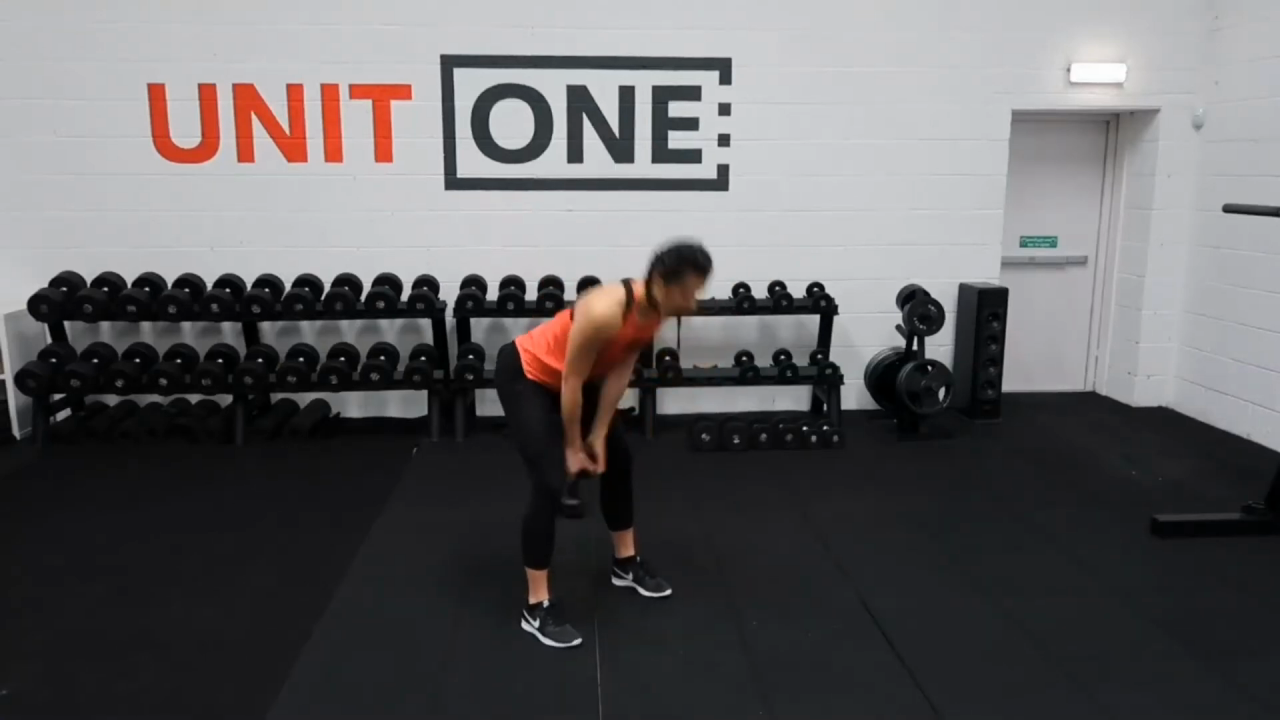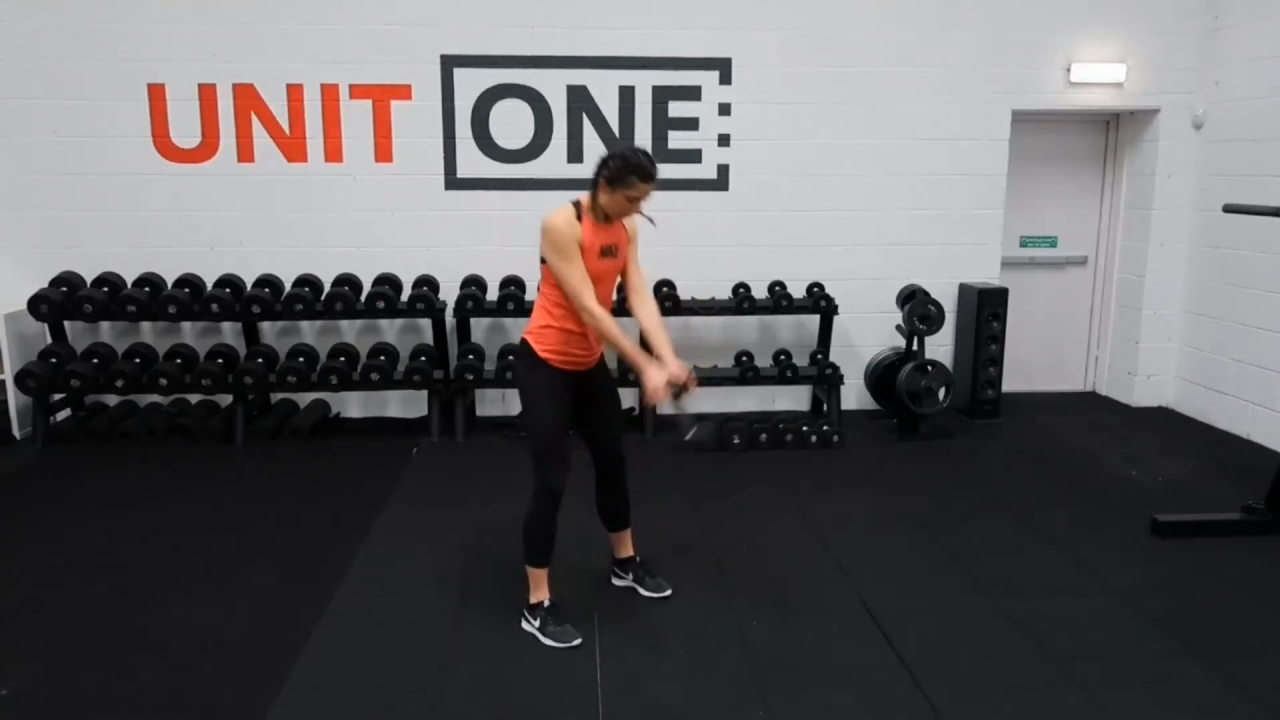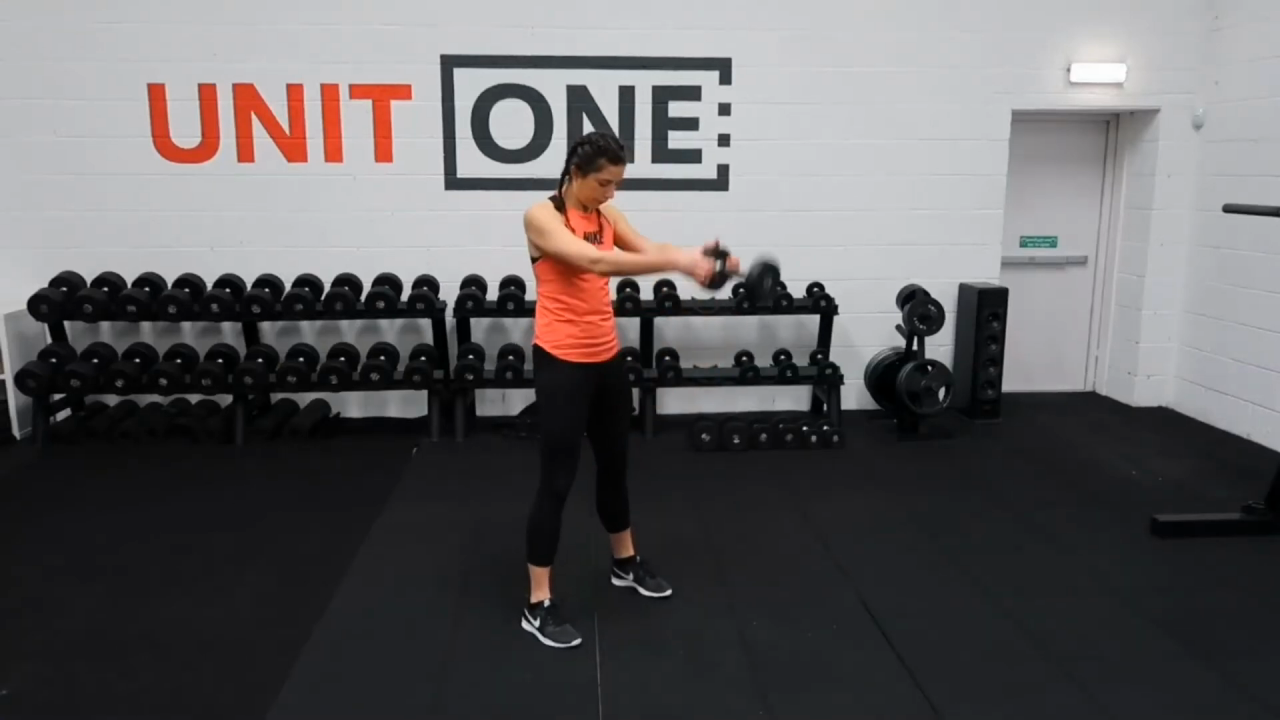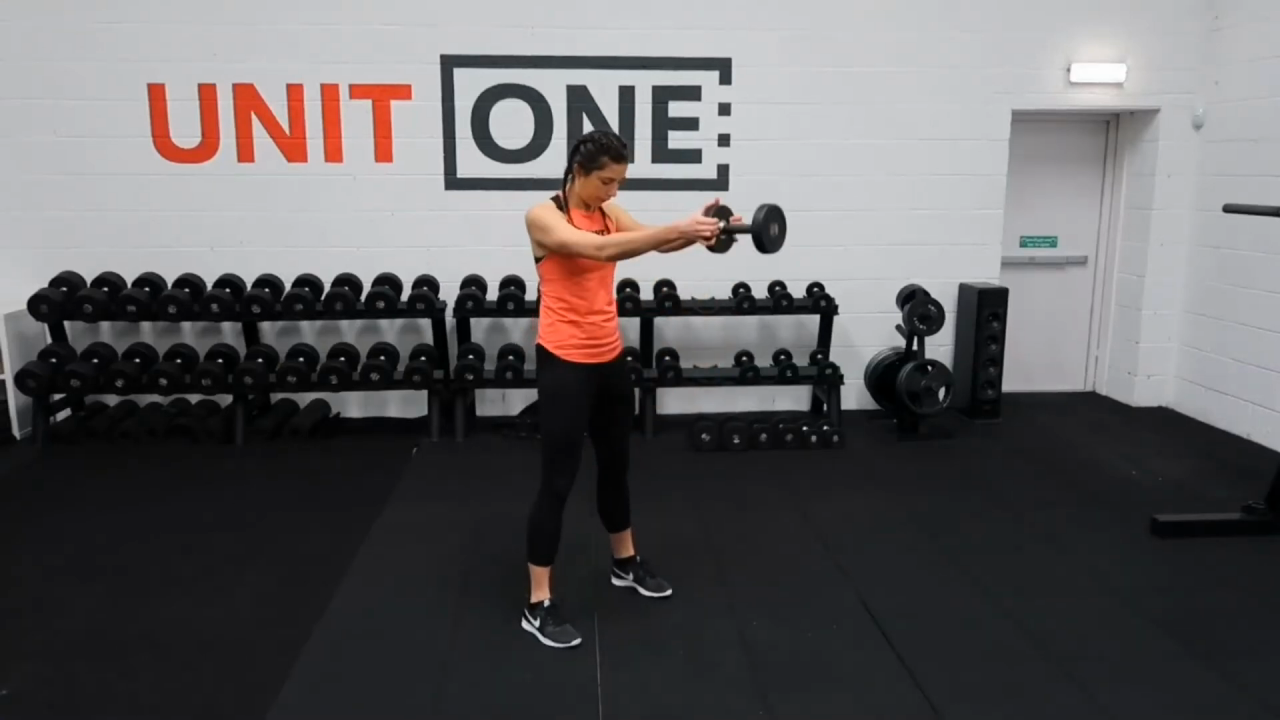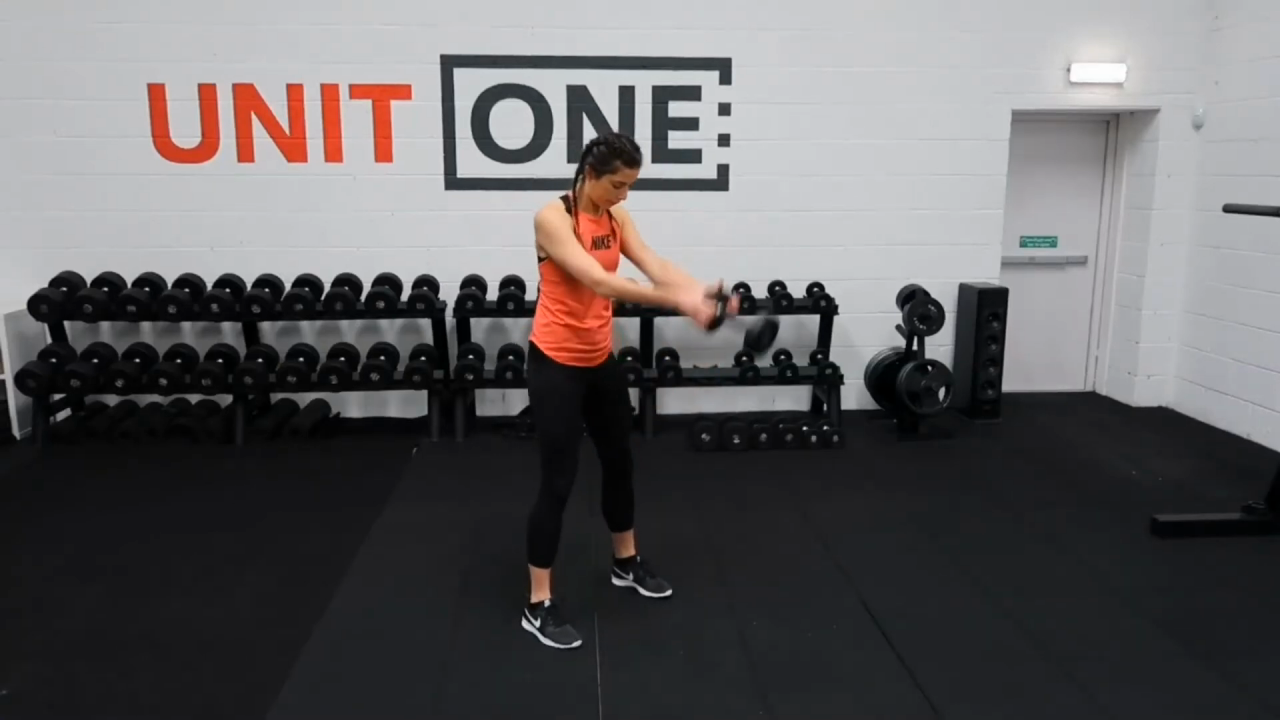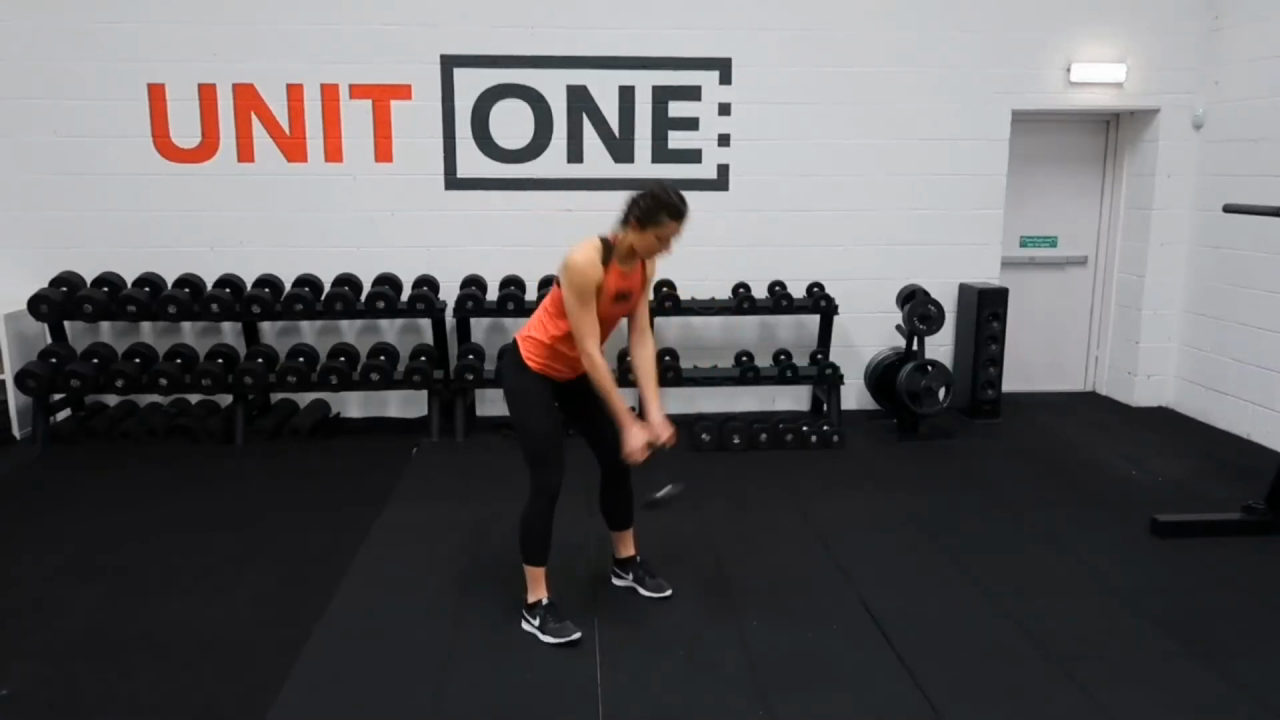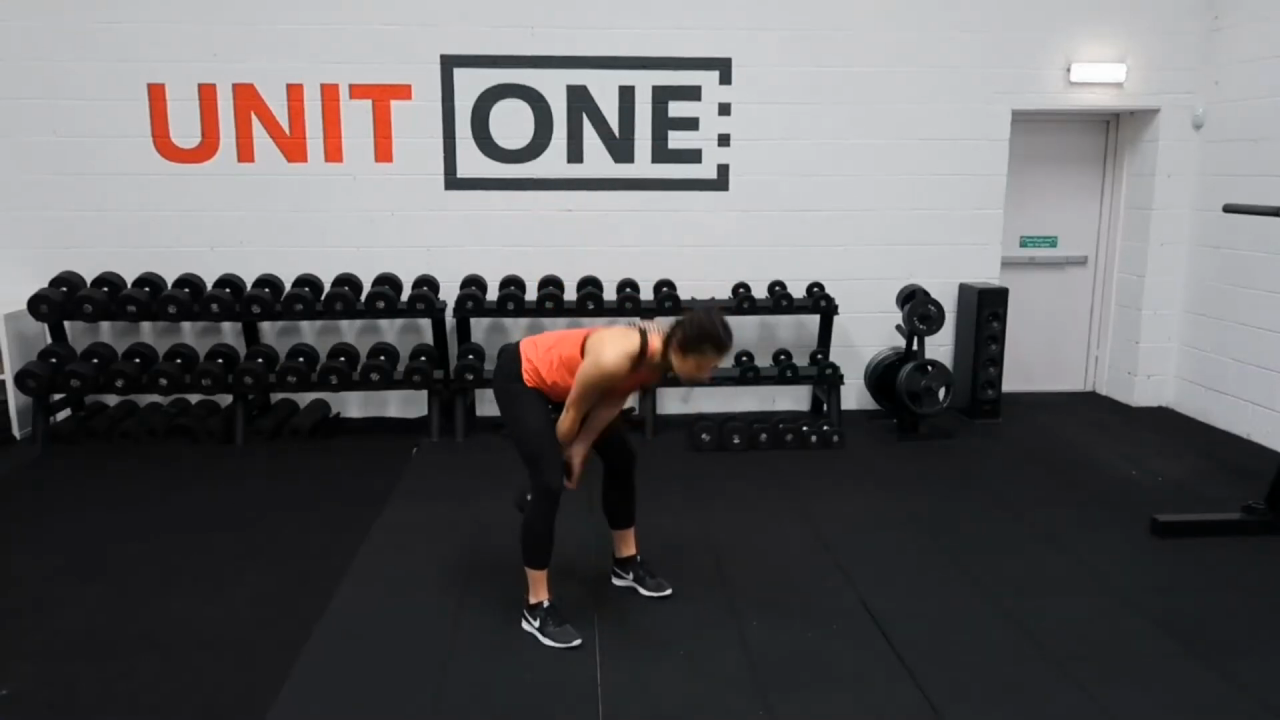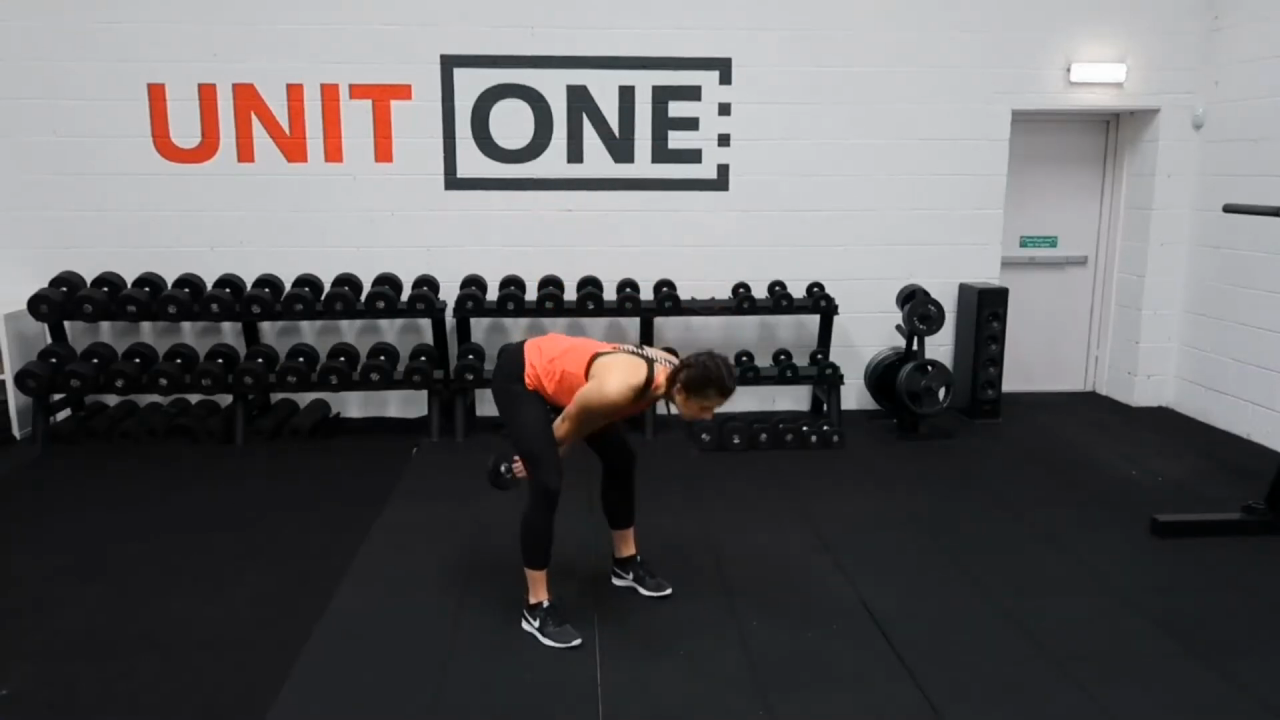
dt=0.2s
person 1, frame 1
left shoulder: (653, 310)
right shoulder: (605, 310)
left elbow: (619, 373)
right elbow: (571, 384)
left wrist: (597, 434)
right wrist: (571, 446)
left hip: (565, 379)
right hip: (525, 374)
left knee: (617, 461)
right knee: (552, 483)
left ankle: (626, 563)
right ankle: (537, 606)
person 1, frame 2
left shoulder: (625, 228)
right shoulder: (561, 224)
left elbow: (640, 297)
right elbow: (589, 309)
left wrist: (668, 359)
right wrist: (645, 368)
left hip: (589, 363)
right hip: (543, 364)
left knee: (611, 464)
right knee: (552, 481)
left ankle: (626, 564)
right ankle: (537, 606)
person 1, frame 3
left shoulder: (606, 214)
right shoulder: (541, 217)
left elbow: (647, 250)
right elbow: (594, 261)
left wrist: (696, 259)
right wrist: (679, 261)
left hip: (608, 360)
right hip: (562, 363)
left knee: (614, 467)
right knee: (557, 481)
left ankle: (625, 562)
right ankle: (538, 605)
person 1, frame 4
left shoulder: (608, 213)
right shoulder: (543, 216)
left elbow: (655, 240)
right elbow: (601, 248)
left wrist: (699, 229)
right wrist: (680, 227)
left hip: (610, 361)
right hip: (565, 364)
left knee: (615, 466)
right knee: (558, 482)
left ankle: (625, 562)
right ankle: (538, 605)
person 1, frame 5
left shoulder: (616, 217)
right shoulder: (552, 218)
left elbow: (654, 266)
right elbow: (598, 281)
left wrist: (700, 290)
right wrist: (679, 301)
left hip: (601, 361)
right hip: (556, 364)
left knee: (619, 463)
right knee: (558, 482)
left ankle: (626, 562)
right ankle: (538, 606)
person 1, frame 6
left shoulder: (642, 264)
right shoulder: (585, 262)
left elbow: (642, 339)
right elbow: (589, 353)
left wrist: (654, 413)
right wrist: (627, 423)
left hip: (576, 371)
right hip: (532, 369)
left knee: (617, 461)
right knee: (548, 482)
left ankle: (625, 563)
right ankle: (534, 605)
person 1, frame 7
left shoulder: (664, 349)
right shoulder: (615, 359)
left elbow: (611, 404)
right elbow: (571, 414)
left wrist: (579, 453)
right wrist: (559, 460)
left hip: (560, 381)
right hip: (522, 374)
left knee: (621, 456)
right knee: (547, 484)
left ankle: (626, 561)
right ankle: (537, 606)
person 1, frame 8
left shoulder: (668, 370)
right shoulder: (618, 387)
left elbow: (597, 417)
right elbow: (568, 423)
left wrist: (548, 453)
right wrist: (543, 455)
left hip: (556, 370)
right hip: (521, 375)
left knee: (620, 458)
right knee: (547, 484)
left ankle: (626, 561)
right ankle: (537, 606)
